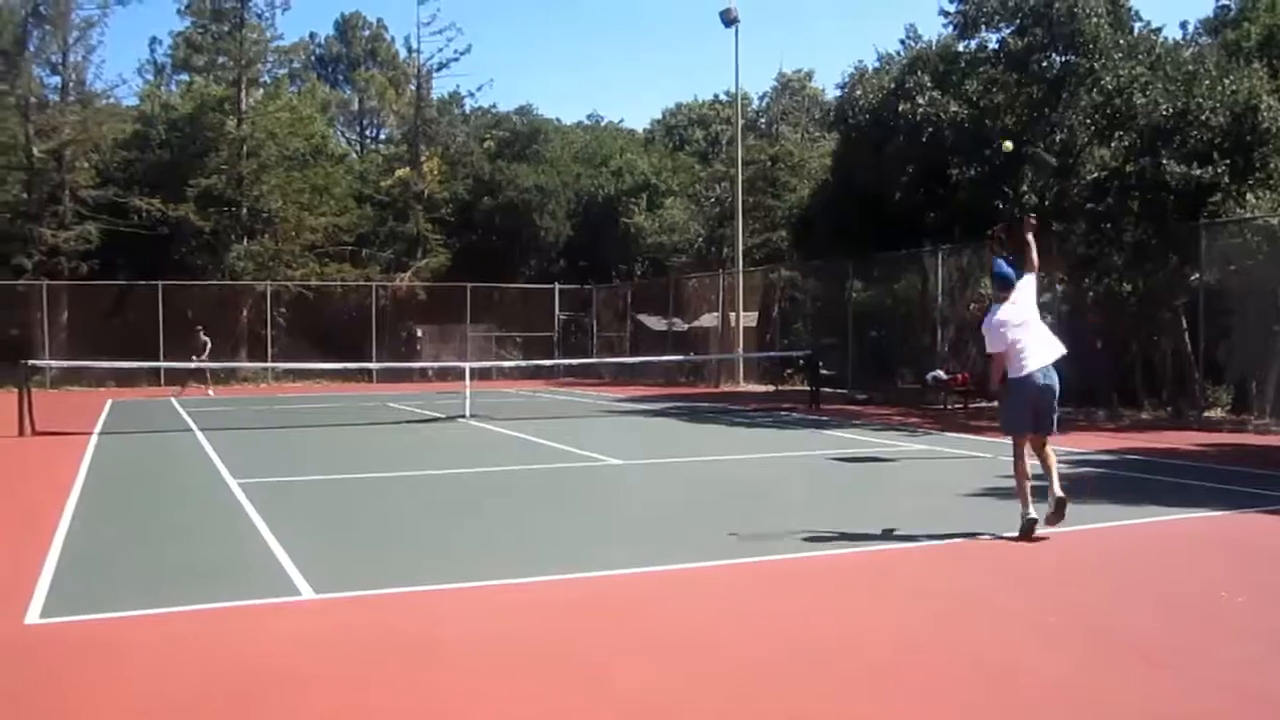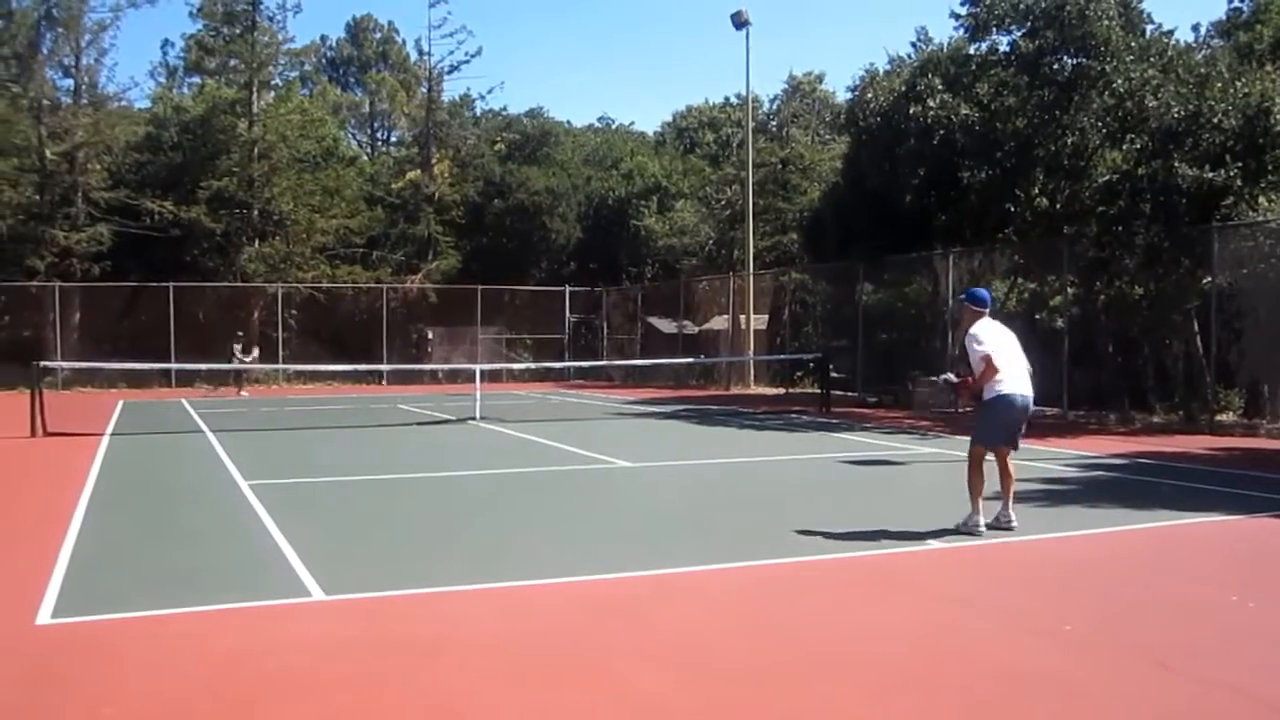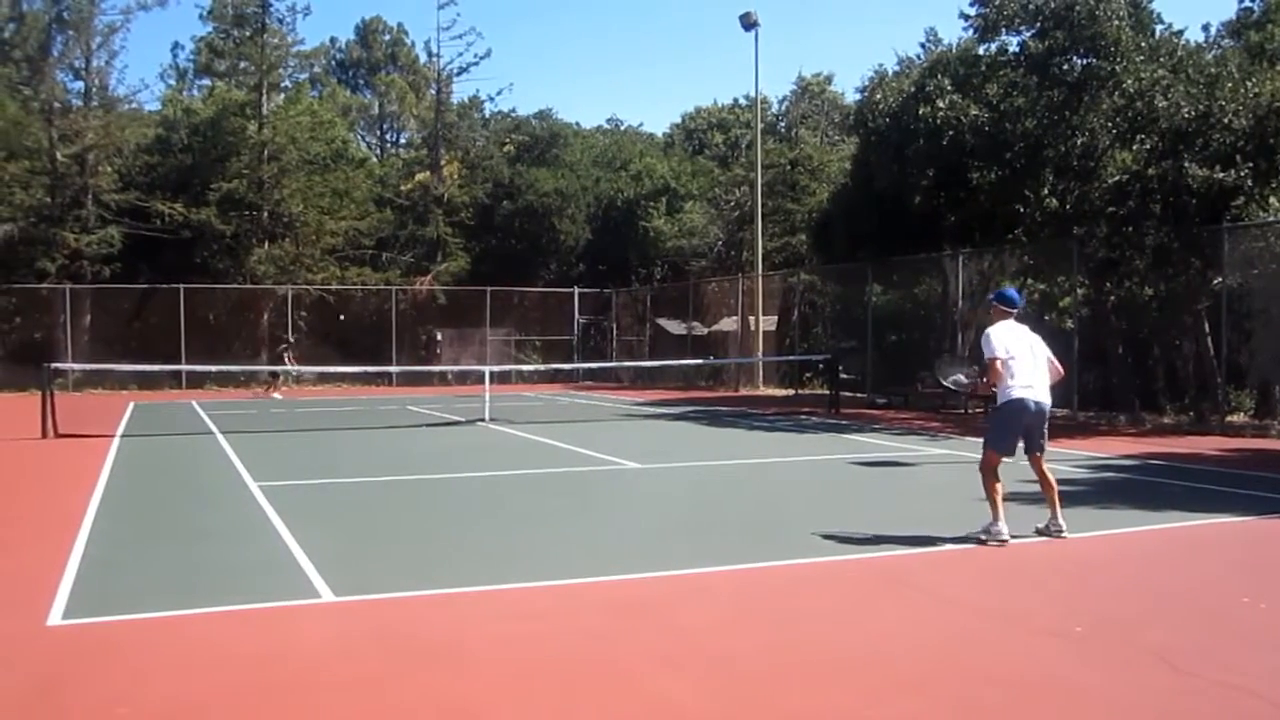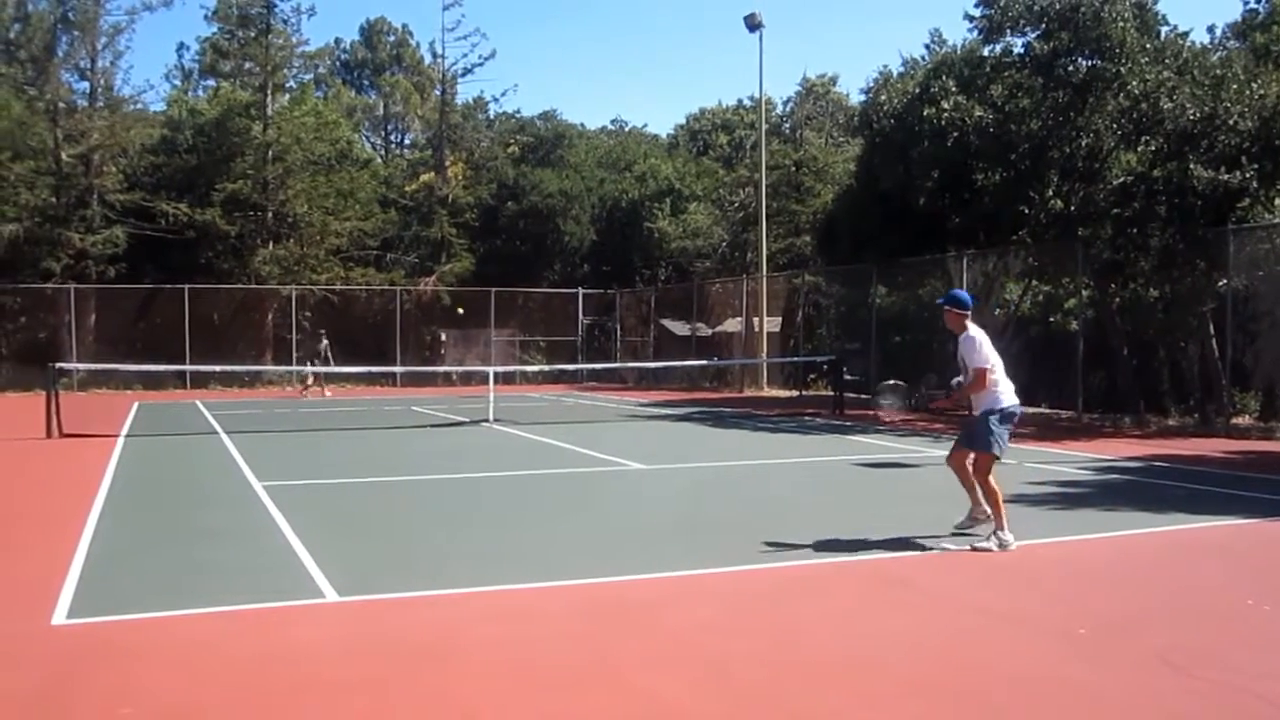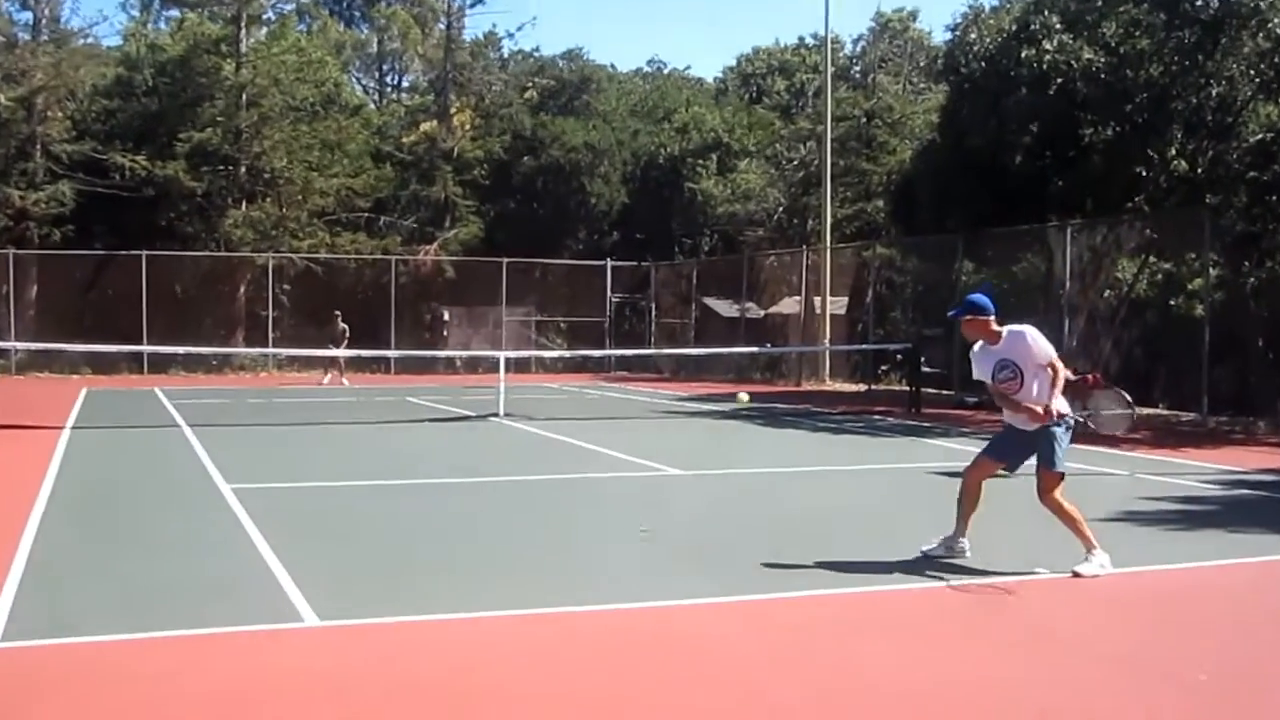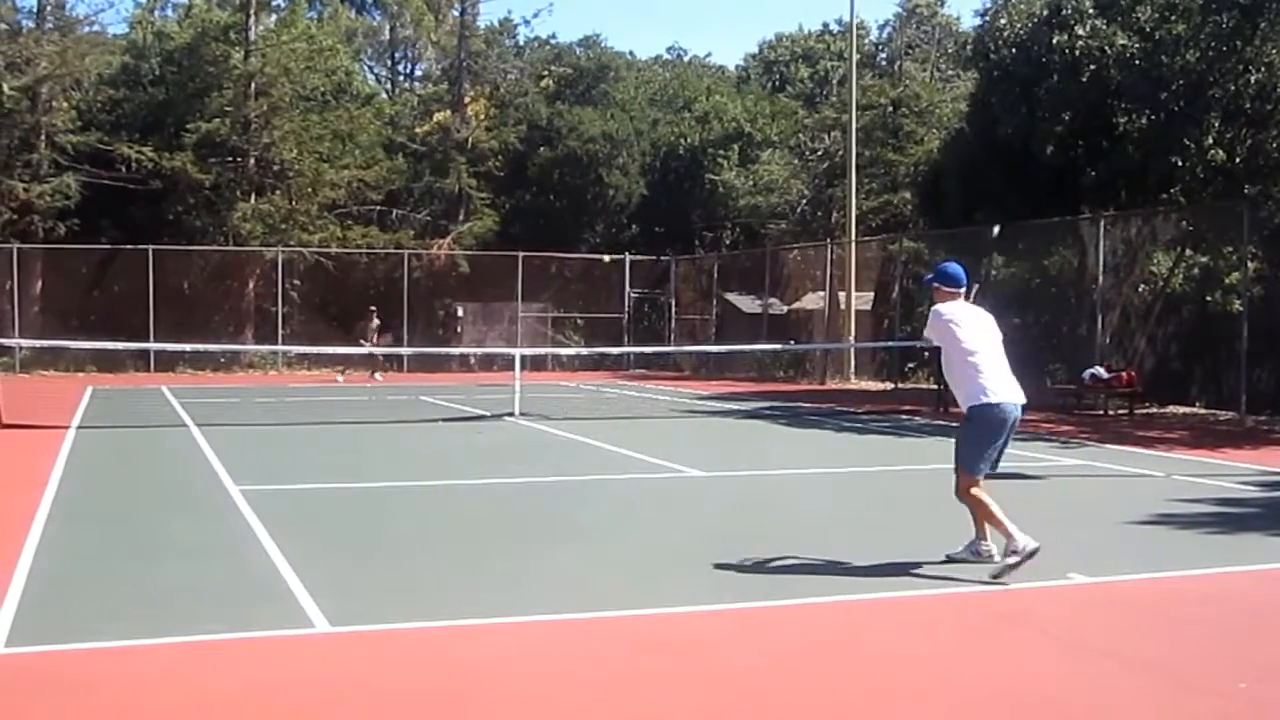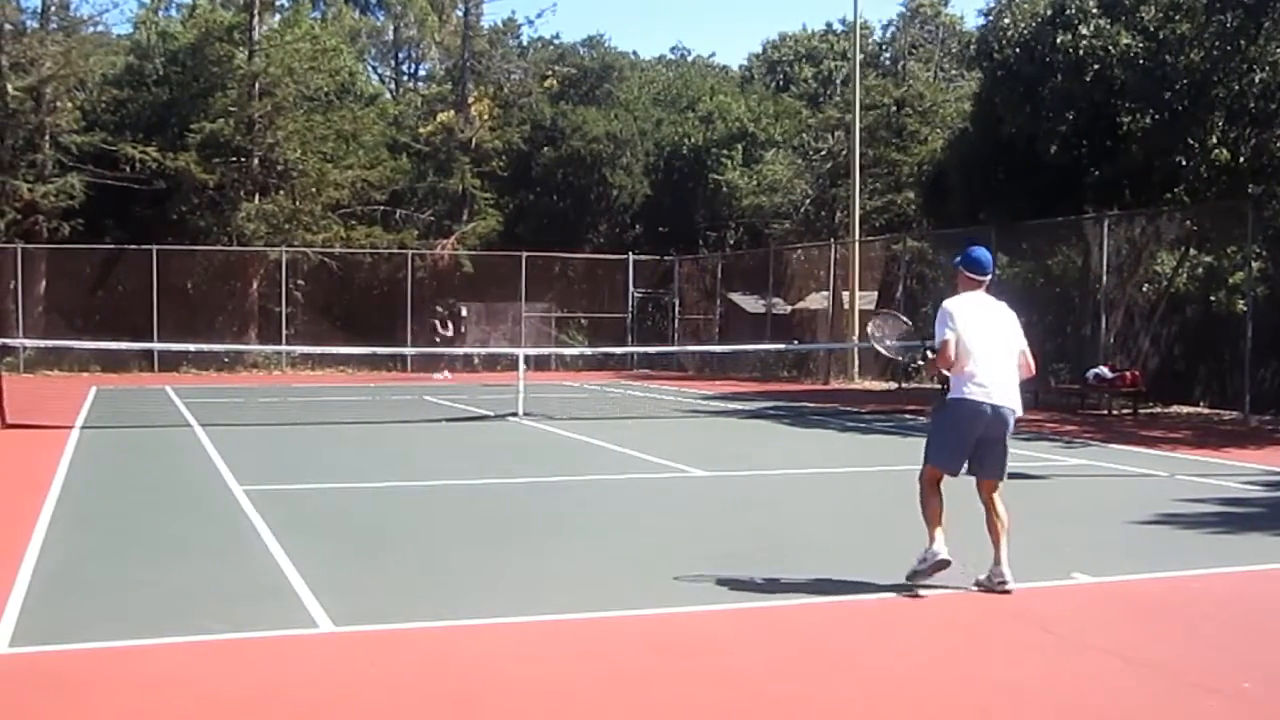
dt=0.7s
person 1, frame 1
left shoulder: (993, 321)
right shoulder: (1024, 295)
left elbow: (999, 363)
right elbow: (1032, 265)
left wrist: (994, 390)
right wrist: (1028, 235)
left hip: (1022, 381)
right hip: (1048, 376)
left knee: (1021, 449)
right knee: (1041, 444)
left ankle: (1028, 512)
right ankle: (1055, 492)
person 1, frame 2
left shoulder: (976, 332)
right shoulder: (1004, 330)
left elbow: (992, 367)
right elbow: (1027, 369)
left wrist: (973, 385)
left hip: (1000, 399)
right hip: (1025, 398)
left knee: (976, 457)
right knee: (1003, 455)
left ankle: (976, 517)
right ankle: (1006, 512)
person 1, frame 3
left shoulder: (993, 332)
right shoulder: (1031, 335)
left elbow: (996, 370)
right elbow: (1058, 372)
left wrist: (987, 385)
left hip: (1014, 403)
right hip: (1042, 403)
left knee: (988, 465)
right knee: (1038, 463)
left ankle: (997, 524)
right ankle: (1056, 521)
person 1, frame 4
left shoulder: (975, 338)
right shoulder: (964, 339)
left elbow: (981, 381)
left wrist: (951, 397)
right wrist: (955, 394)
left hip: (1001, 408)
right hip: (983, 410)
left knee: (982, 470)
right knee: (955, 459)
left ankle: (1003, 535)
right ankle: (980, 508)
person 1, frame 5
left shoulder: (1024, 335)
right shoulder: (978, 354)
left elbow: (1058, 369)
right elbow: (998, 395)
left wrist: (1052, 402)
right wrist: (1026, 410)
left hip: (1052, 421)
right hip: (1017, 425)
left knee: (1049, 495)
right knee: (972, 475)
left ankle: (1097, 555)
right ankle: (958, 540)
person 1, frame 6
left shoulder: (941, 313)
right shoulder: (982, 316)
left elbow: (932, 339)
left hip: (987, 407)
right hip: (1011, 403)
left knee: (966, 487)
right knee: (974, 477)
left ankle: (1017, 541)
right ankle: (983, 543)
person 1, frame 7
left shoulder: (953, 306)
right shoulder: (1007, 313)
left elbow: (947, 358)
right elbow: (1028, 368)
left wrist: (935, 363)
left hip: (966, 402)
right hip: (1005, 407)
left knee: (930, 478)
right knee: (989, 491)
left ankle: (936, 547)
right ankle: (1001, 569)
